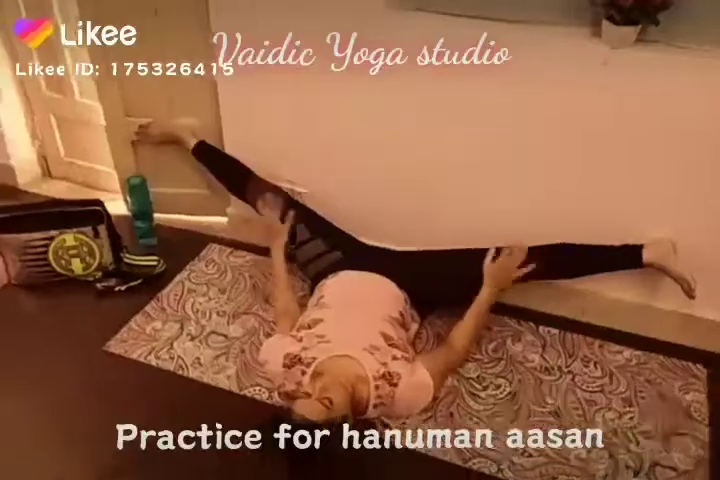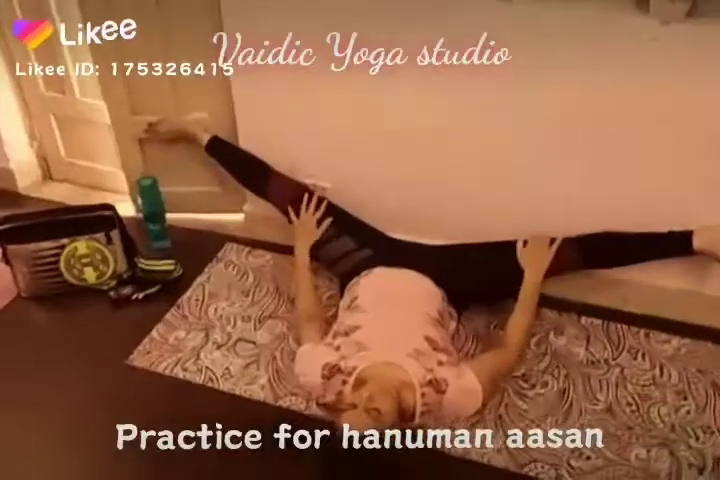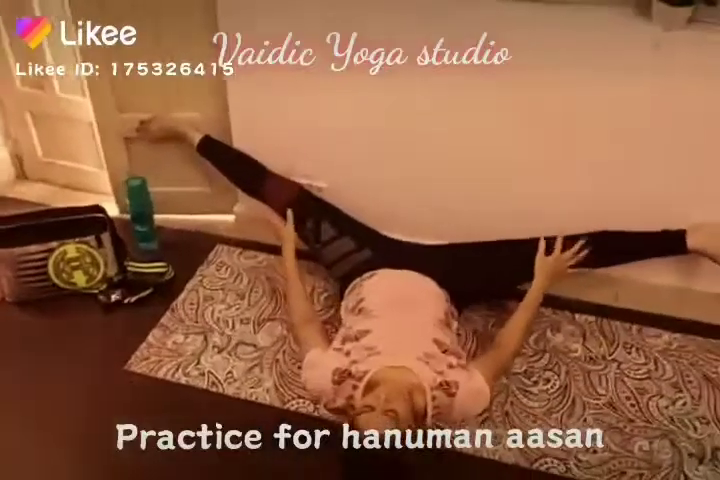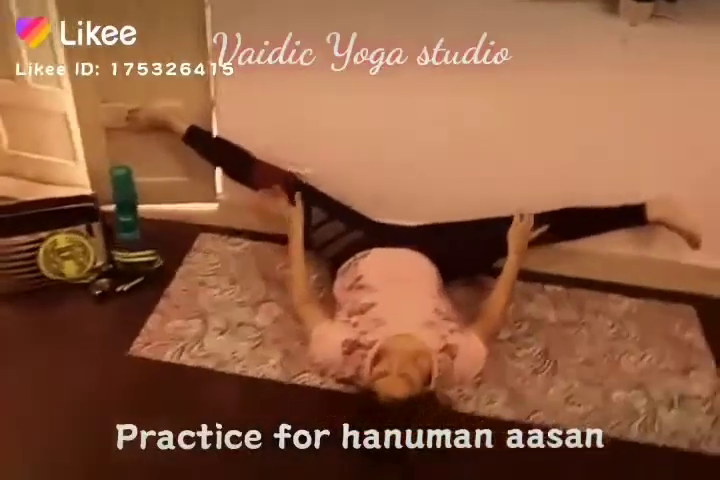
dt=0.5s
person 1, frame 1
left shoulder: (281, 362)
right shoulder: (400, 394)
left elbow: (286, 310)
right elbow: (453, 351)
left wrist: (278, 248)
right wrist: (494, 286)
left hip: (343, 273)
right hip: (401, 288)
left knee: (268, 197)
right knee: (510, 260)
person 1, frame 2
left shoulder: (320, 376)
right shoulder: (447, 400)
left elbow: (308, 318)
right elbow: (509, 350)
left wrist: (301, 249)
right wrist: (534, 278)
left hip: (372, 270)
right hip: (436, 281)
left knee: (290, 194)
person 1, frame 3
left shoulder: (328, 381)
right shoulder: (456, 399)
left elbow: (304, 323)
right elbow: (503, 350)
left wrist: (288, 254)
right wrist: (544, 282)
left hip: (372, 272)
right hip: (437, 282)
left knee: (285, 198)
right knee: (557, 252)
person 1, frame 4
left shoulder: (337, 354)
right shoulder: (458, 362)
left elbow: (303, 301)
right elbow: (490, 319)
left wrist: (295, 232)
right wrist: (516, 253)
left hip: (362, 253)
right hip: (423, 258)
left knee: (277, 184)
right knee: (531, 227)
